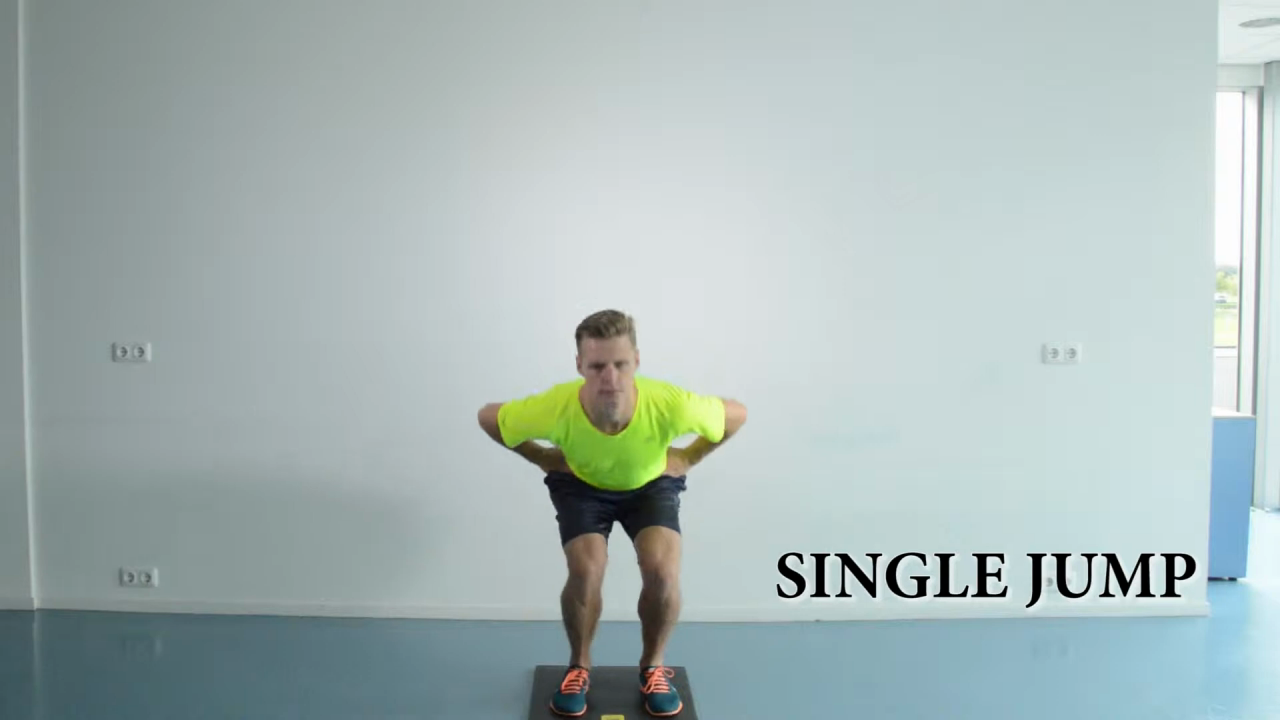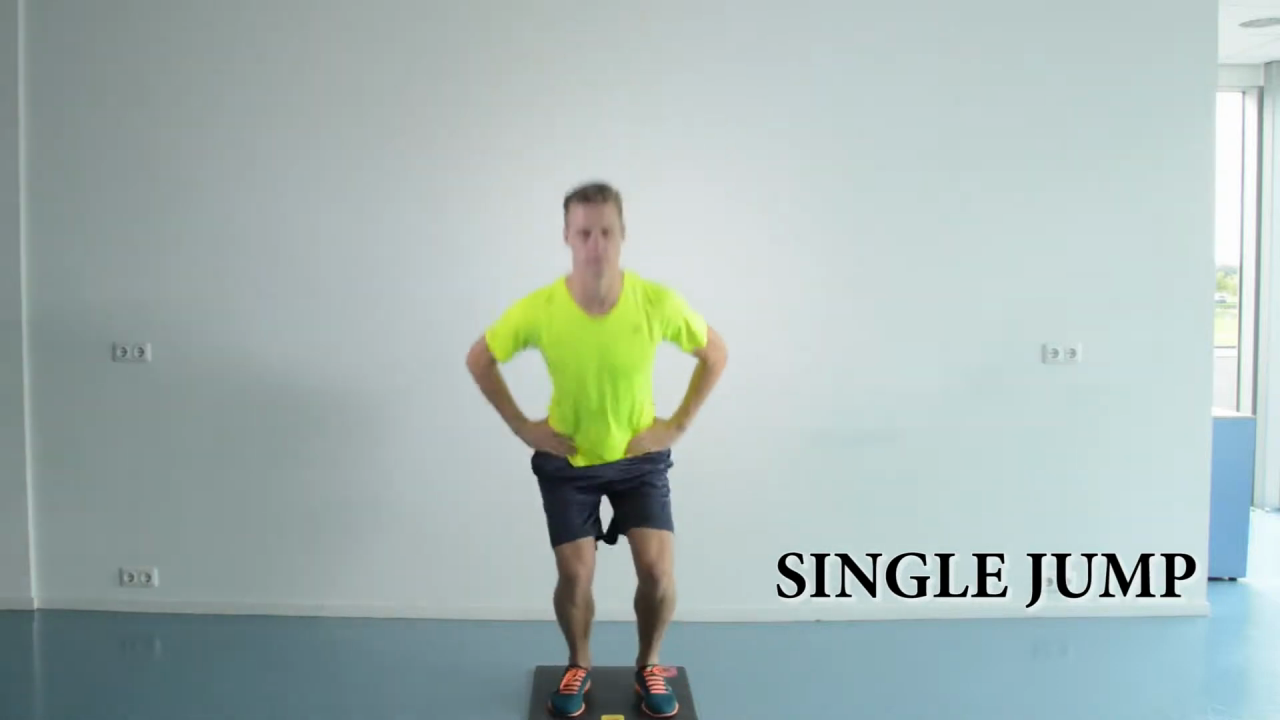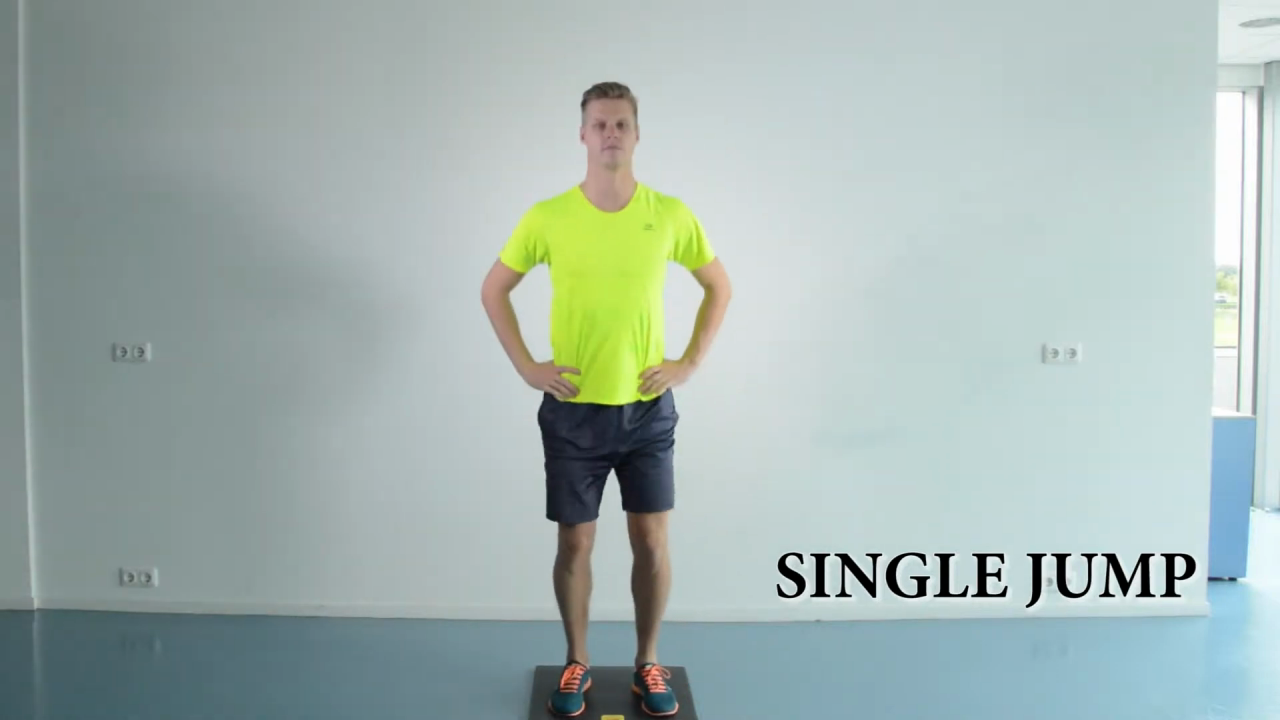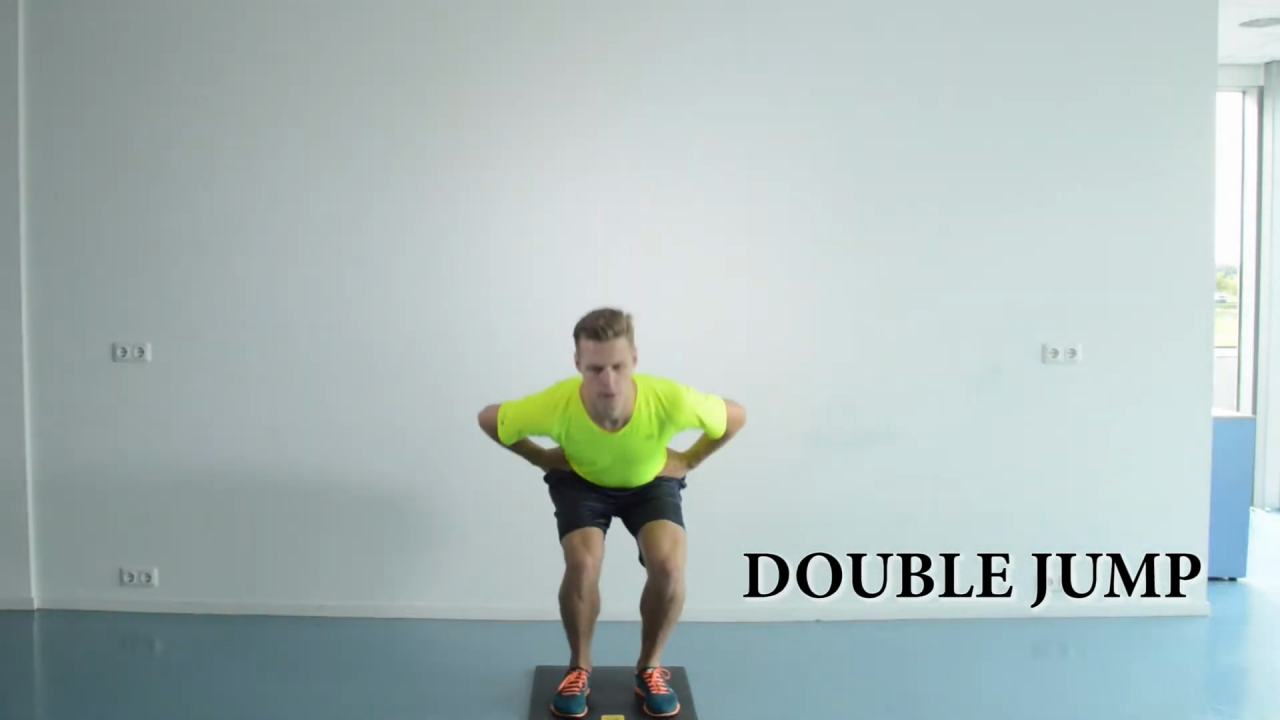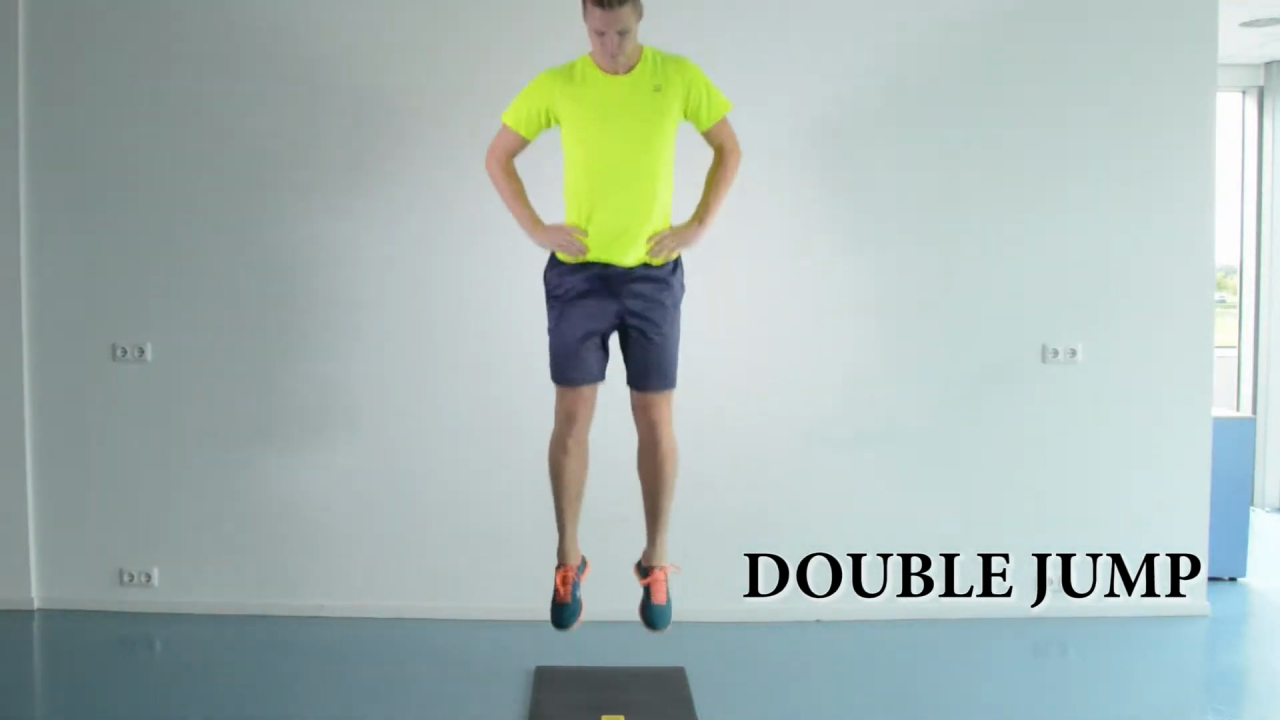
dt=1s
person 1, frame 1
left shoulder: (670, 405)
right shoulder: (555, 409)
left elbow: (736, 413)
right elbow: (488, 416)
left wrist: (687, 459)
right wrist: (542, 457)
left hip: (648, 485)
right hip: (582, 487)
left knee: (662, 571)
right knee: (587, 571)
left ankle: (652, 667)
right ankle: (577, 667)
person 1, frame 2
left shoulder: (658, 303)
right shoulder: (538, 311)
left elbow: (715, 355)
right elbow: (480, 361)
left wrist: (677, 425)
right wrist: (522, 427)
left hip: (639, 457)
right hip: (567, 459)
left knee: (657, 567)
right knee: (575, 570)
left ankle: (649, 665)
right ankle: (578, 665)
person 1, frame 3
left shoulder: (670, 214)
right shoulder: (547, 217)
left elbow: (718, 287)
right elbow: (493, 289)
left wrist: (690, 361)
right wrist: (526, 366)
left hip: (646, 406)
right hip: (572, 408)
left knee: (651, 540)
right knee: (575, 542)
left ankle: (648, 663)
right ankle: (577, 663)
person 1, frame 4
left shoulder: (670, 402)
right shoulder: (554, 408)
left elbow: (736, 415)
right elbow: (487, 417)
left wrist: (689, 460)
right wrist: (543, 458)
left hip: (649, 483)
right hip: (581, 482)
left knee: (669, 564)
right knee: (583, 561)
left ankle: (650, 667)
right ankle: (579, 666)
person 1, frame 5
left shoulder: (680, 77)
right shoulder: (556, 86)
left elbow: (729, 149)
right elbow: (498, 156)
left wrist: (696, 226)
right wrist: (537, 230)
left hip: (652, 276)
right hip: (577, 277)
left knee: (655, 420)
right knee: (572, 418)
left ankle: (655, 562)
right ankle: (568, 561)
